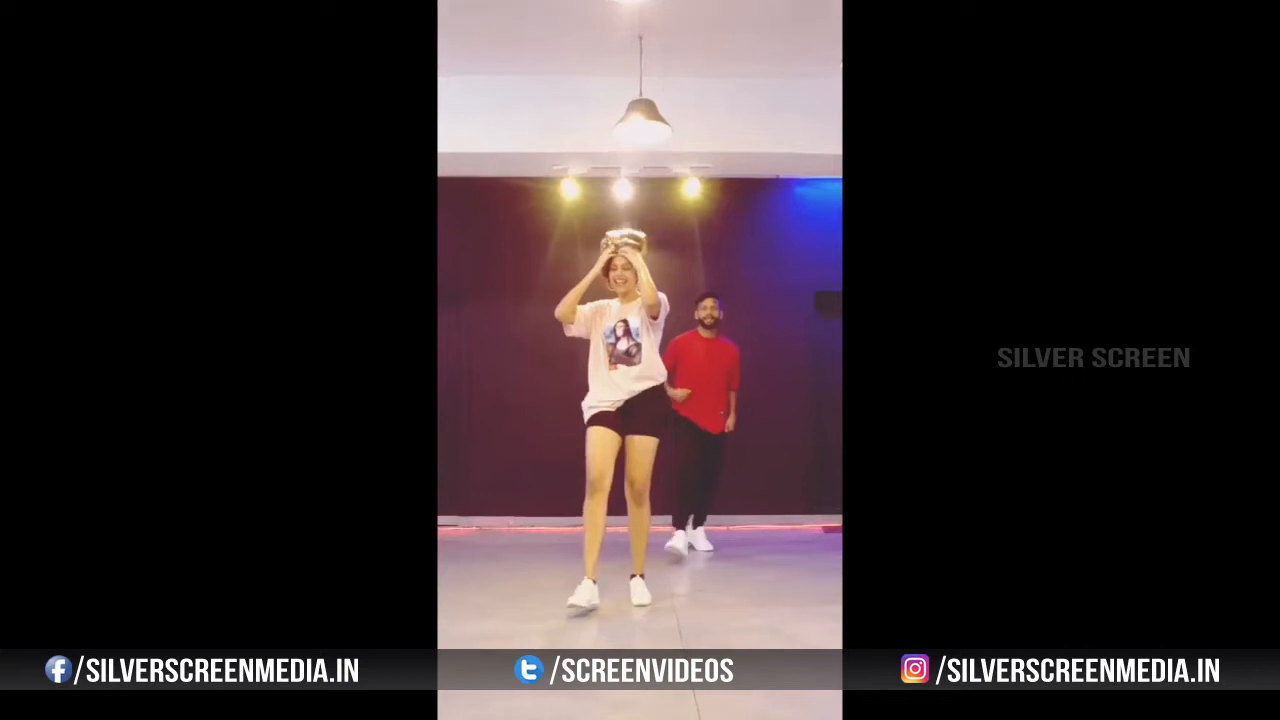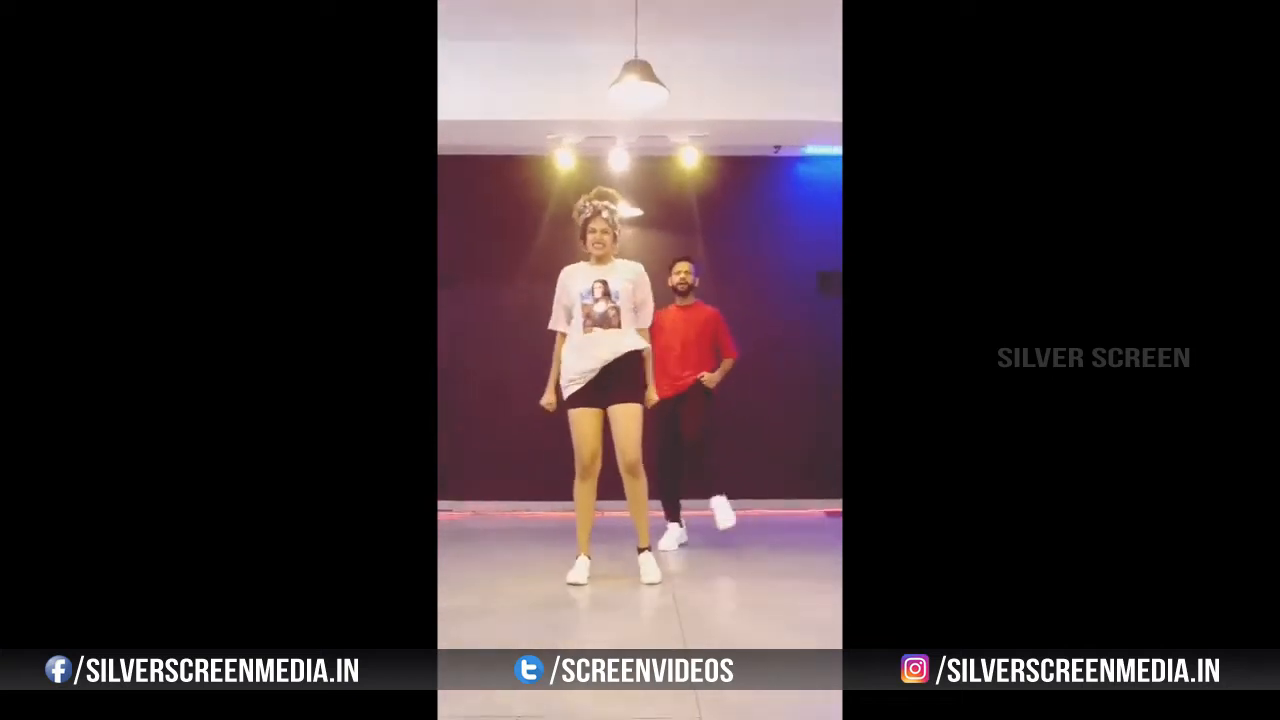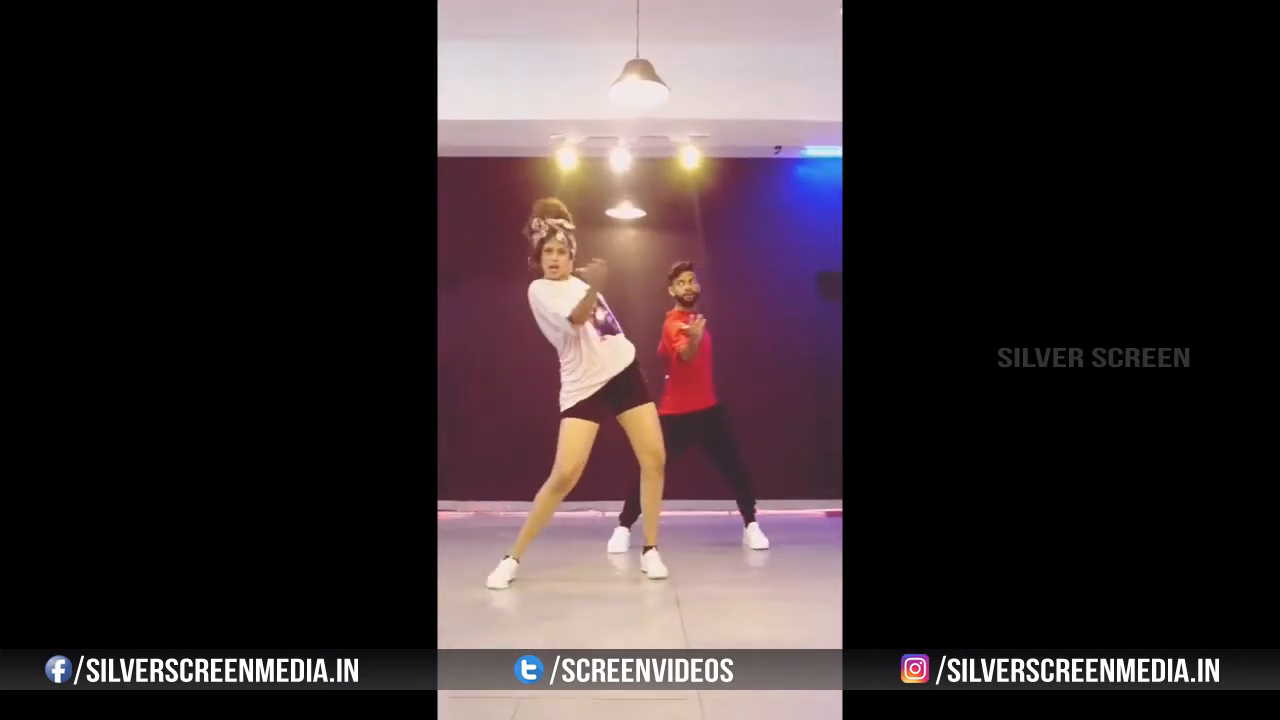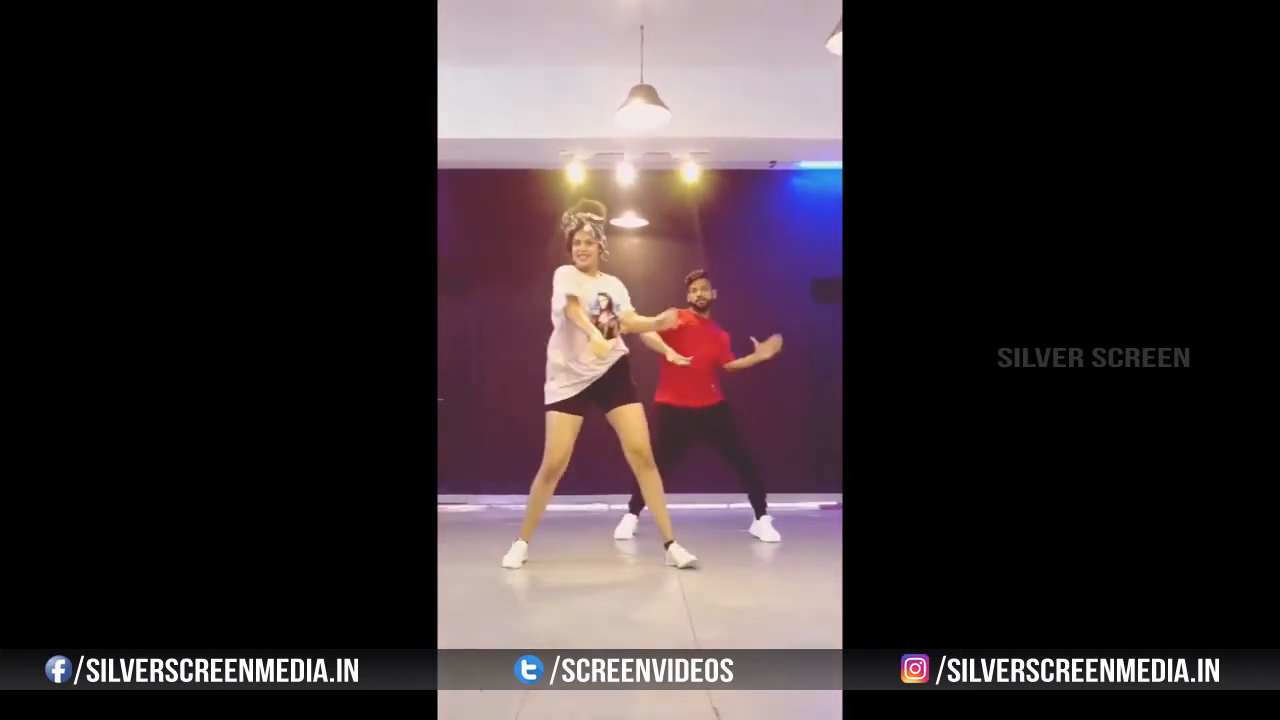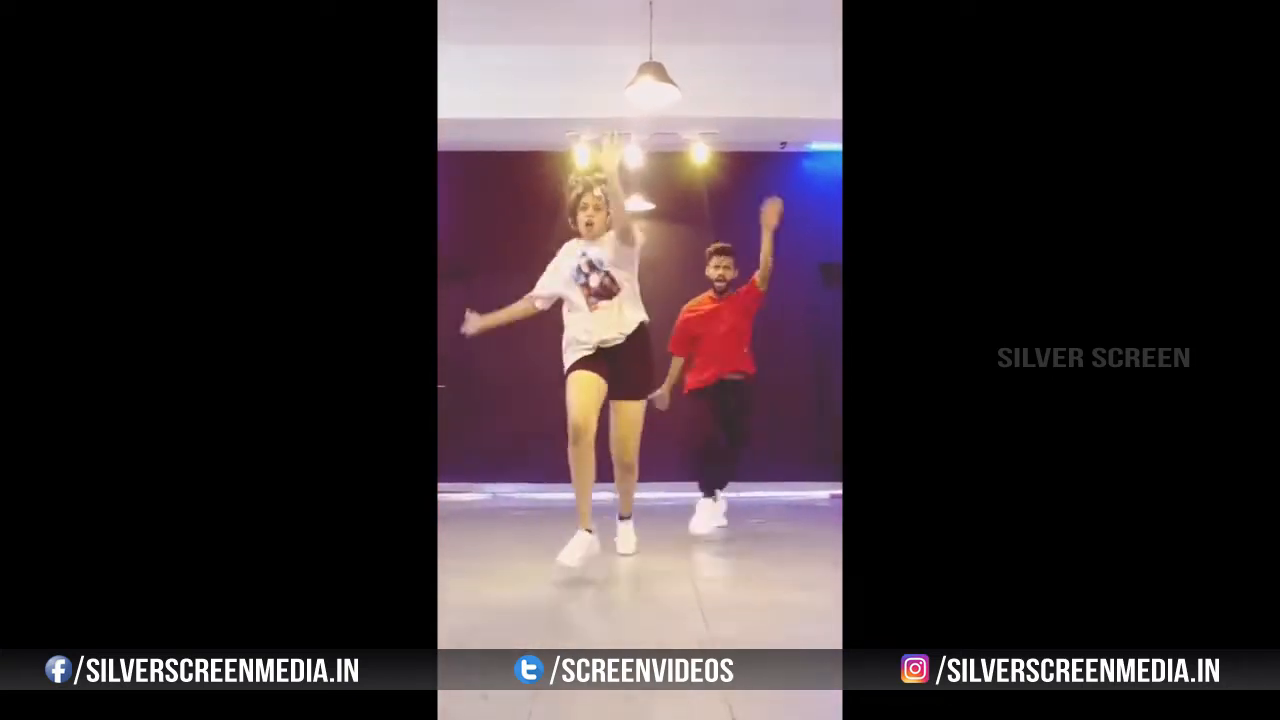
dt=1s
person 1, frame 1
left shoulder: (651, 306)
right shoulder: (598, 311)
left elbow: (652, 302)
right elbow: (561, 313)
left wrist: (639, 261)
right wrist: (594, 271)
left hip: (645, 400)
right hip: (604, 403)
left knee: (638, 489)
right knee: (597, 482)
left ankle: (638, 577)
right ankle: (589, 582)
person 1, frame 2
left shoulder: (633, 272)
right shoulder: (569, 275)
left elbow: (644, 331)
right elbow: (562, 333)
left wrist: (651, 382)
right wrist: (551, 383)
left hip: (622, 369)
right hip: (579, 375)
left knee: (630, 461)
right knee: (585, 466)
left ankle: (646, 550)
right ankle: (583, 556)
person 1, frame 3
left shoulder: (578, 284)
right shoulder: (541, 290)
right elbow: (577, 317)
right wrist: (596, 286)
left hip: (625, 372)
right hip: (584, 387)
left knee: (655, 459)
right knee: (564, 476)
left ankle: (650, 550)
right ankle: (513, 558)
person 1, frame 4
left shoulder: (615, 285)
right shoulder: (564, 276)
left elbow: (630, 324)
right elbow: (572, 306)
left wrist: (658, 321)
right wrist: (594, 338)
left hip: (614, 373)
right hip: (569, 378)
left knee: (642, 455)
right knee: (554, 464)
left ankle: (670, 544)
right ankle: (523, 540)
person 1, frame 5
left shoulder: (623, 242)
right shoulder: (566, 254)
left elbow: (625, 221)
right elbow: (537, 299)
left wrist: (610, 174)
right wrist: (488, 320)
left hip: (628, 344)
right hip: (584, 348)
left knee: (626, 453)
right knee: (580, 425)
left ankle: (625, 517)
right ankle: (585, 531)
person 2, frame 1
left shoulder: (731, 350)
right shoulder: (680, 343)
left elbow: (732, 386)
left wrist: (732, 414)
right wrist: (670, 391)
left hip: (717, 423)
right hip: (687, 420)
left knee: (709, 477)
right knee: (686, 471)
left ankle: (696, 529)
right ankle: (679, 532)
person 2, frame 2
left shoulder: (711, 315)
right shoulder: (659, 318)
left elbow: (729, 353)
right elbow: (648, 352)
left wrist: (718, 375)
left hip: (696, 390)
right hip: (665, 396)
left knee: (694, 442)
right knee: (668, 461)
left ankle: (718, 499)
right ankle: (674, 525)
person 2, frame 3
left shoulder: (694, 318)
right shoulder: (675, 322)
right elbow: (685, 355)
right wrist: (693, 338)
left hip: (708, 408)
right hip: (677, 412)
left knee: (735, 467)
left ankle: (751, 526)
right ankle: (623, 529)
person 2, frame 4
left shoulder: (720, 335)
right shoulder: (675, 318)
left elbow: (727, 364)
right elbow: (647, 335)
left wrist: (758, 357)
right wrist: (670, 352)
left hip: (712, 405)
right hip: (674, 405)
left knee: (742, 460)
right knee: (659, 463)
left ankle: (761, 518)
right ankle: (631, 516)
person 2, frame 5
left shoulder: (745, 299)
right shoulder: (692, 310)
left elbow: (765, 270)
right elbow: (679, 355)
left wrist: (768, 228)
right wrist: (666, 388)
left hip: (736, 384)
right hip: (703, 386)
left knee: (735, 446)
right knee: (705, 437)
left ankle: (715, 496)
right ankle: (708, 500)
